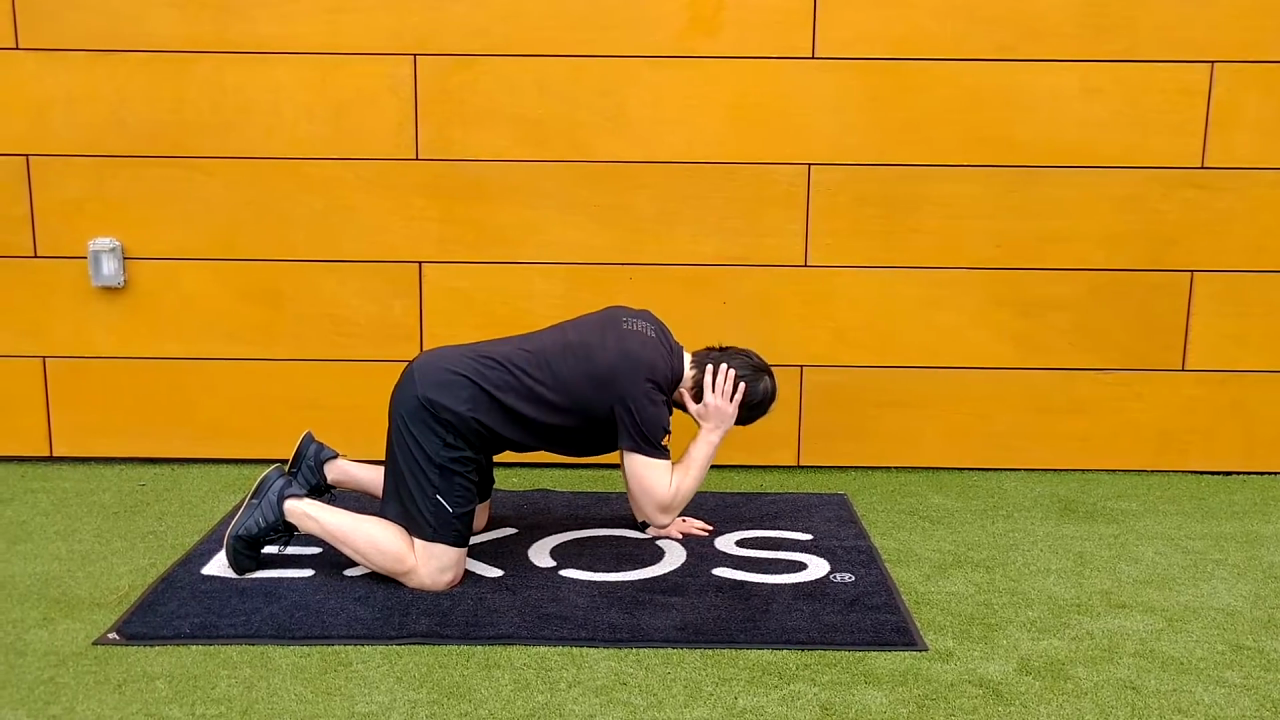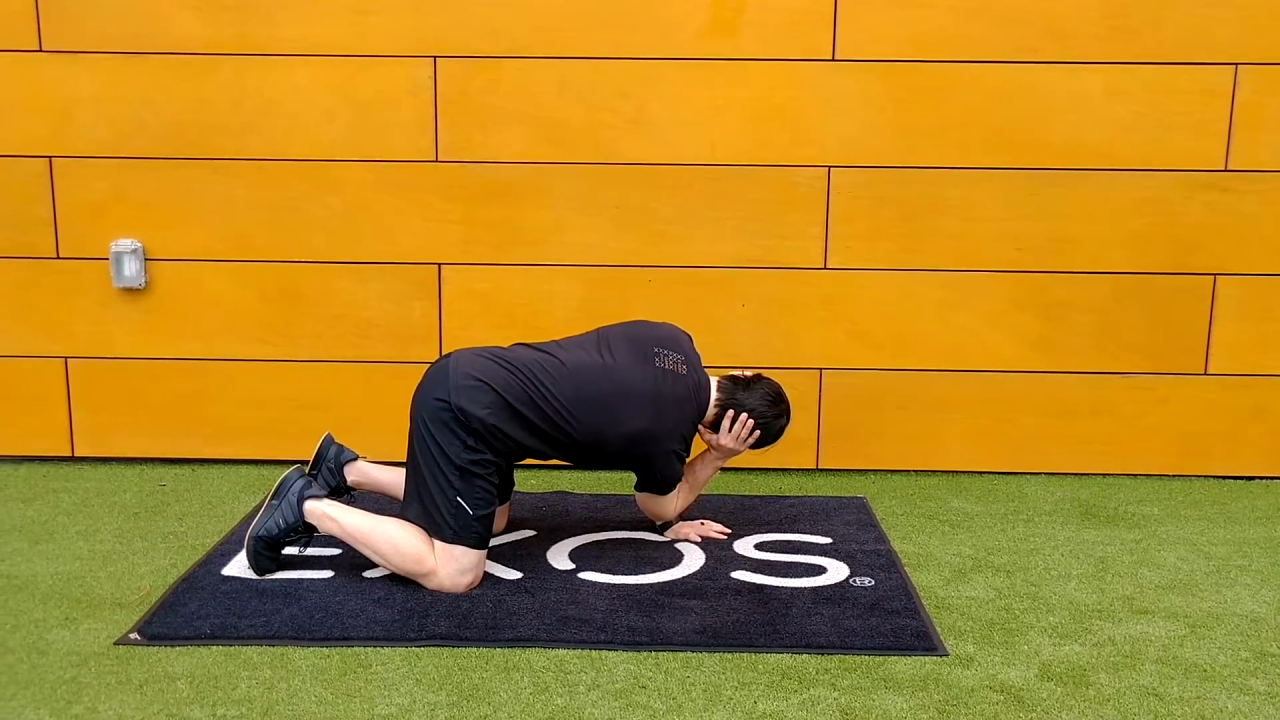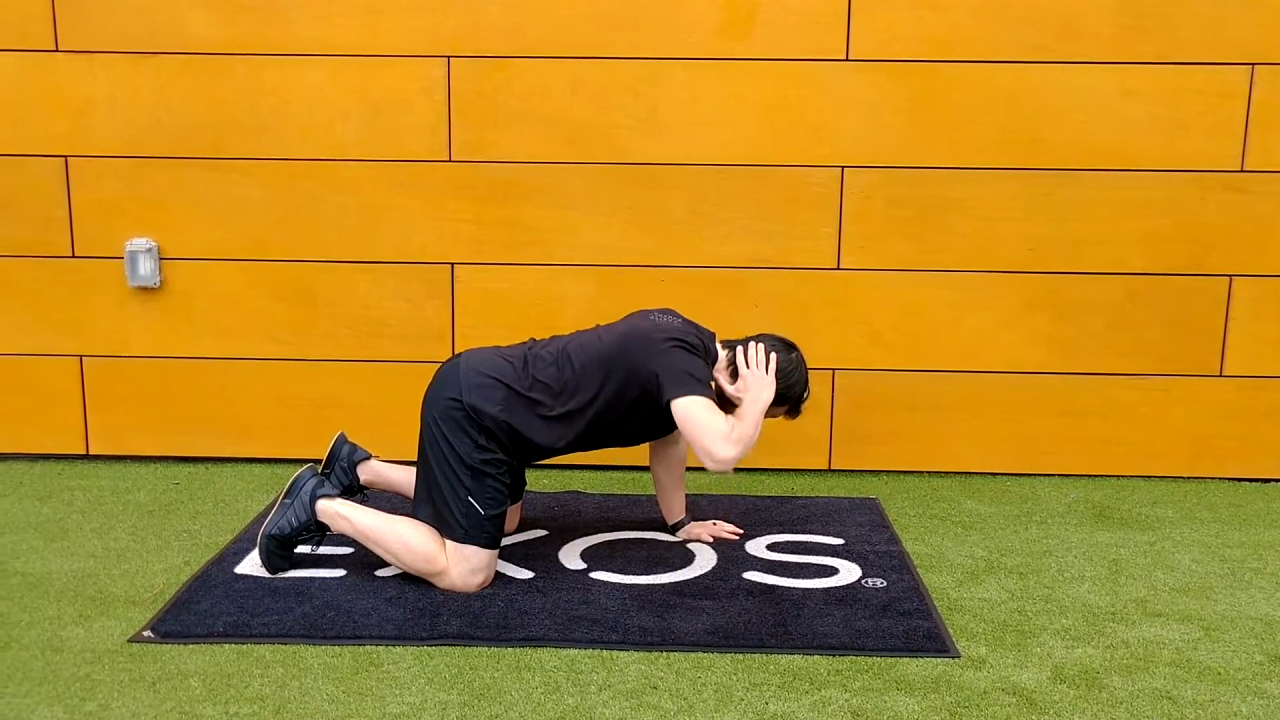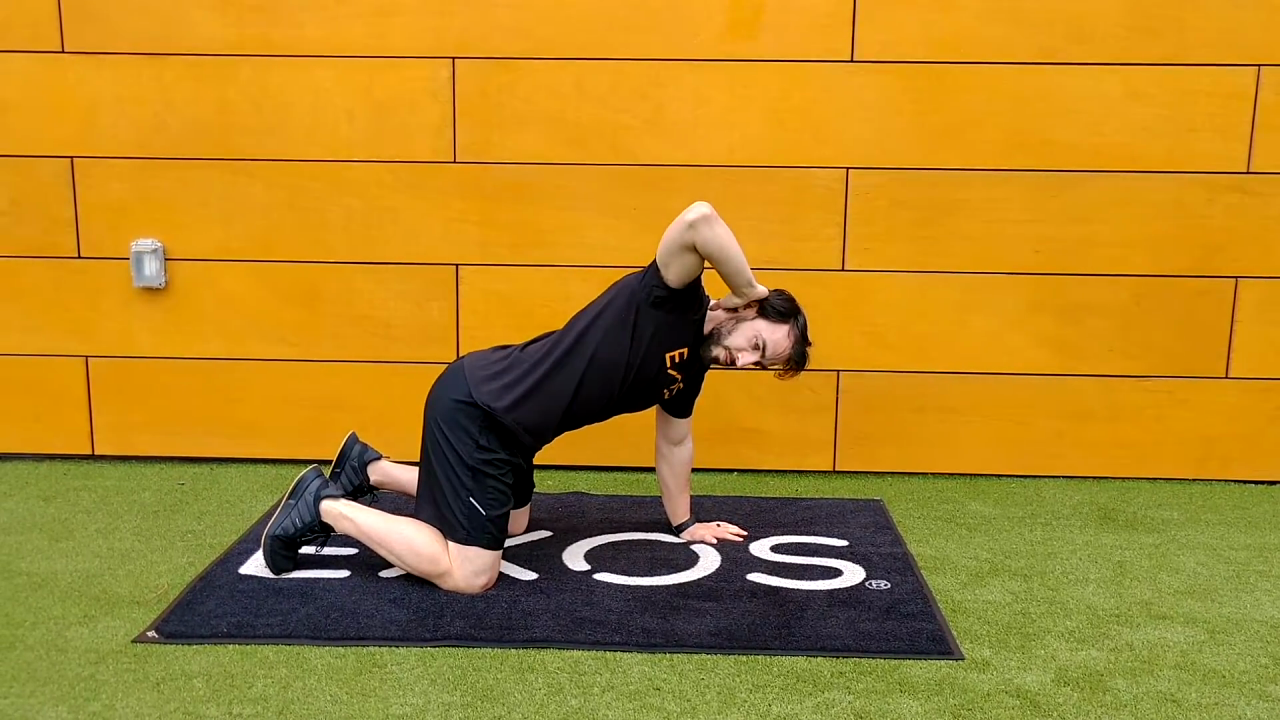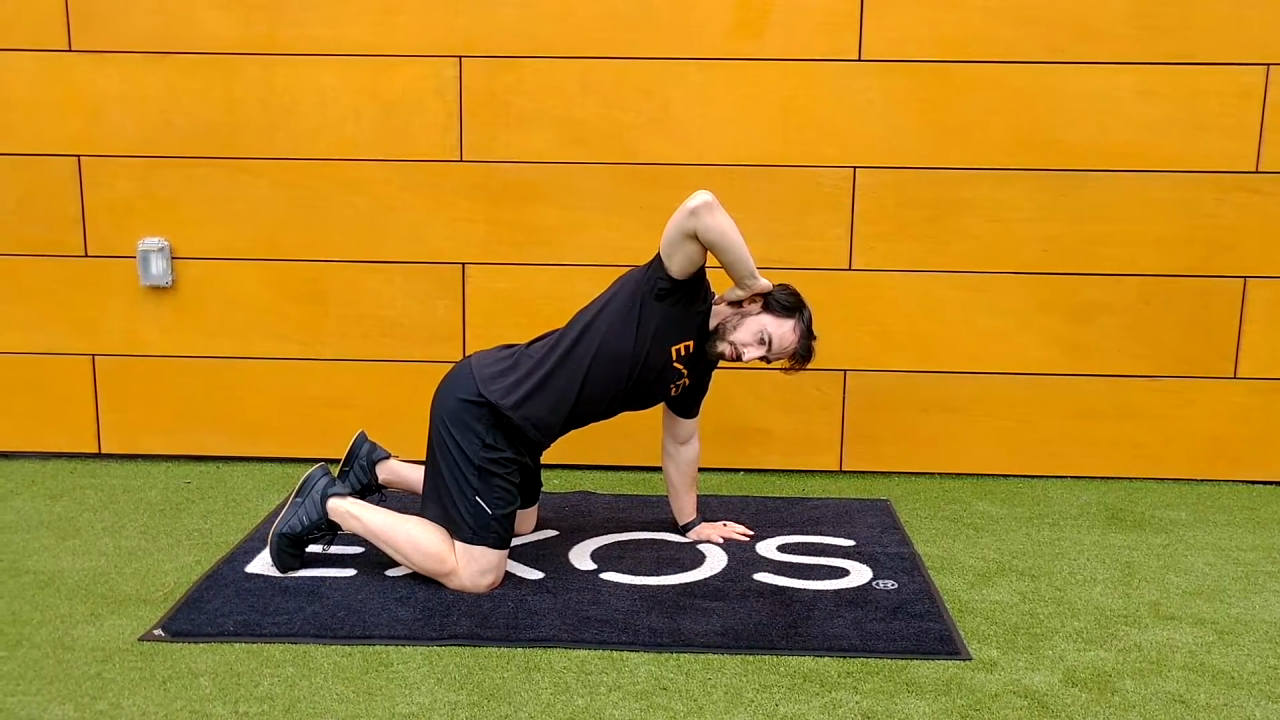
dt=1s
person 1, frame 1
left shoulder: (652, 338)
right shoulder: (644, 387)
left elbow: (633, 442)
right elbow: (663, 506)
left wrist: (647, 522)
right wrist: (713, 433)
left hip: (443, 384)
right hip: (441, 409)
left knee: (471, 519)
right knee: (435, 572)
left ankle: (325, 468)
right ankle: (288, 506)
person 1, frame 2
left shoulder: (676, 344)
right shoulder: (665, 433)
right elbow: (660, 504)
left wrist: (671, 524)
right wrist: (717, 459)
left hip: (465, 378)
right hip: (464, 413)
left knee: (491, 520)
right knee: (454, 572)
left ankle: (344, 468)
right ankle: (309, 506)
person 1, frame 3
left shoulder: (682, 341)
right shoulder: (682, 357)
left elbow: (667, 435)
right elbow: (720, 451)
left wrist: (679, 521)
right wrist: (758, 399)
left hip: (480, 388)
right hip: (471, 409)
left knee: (502, 519)
right knee: (466, 573)
left ankle: (358, 468)
right ankle: (321, 505)
person 1, frame 4
left shoulder: (691, 363)
right shoulder: (674, 304)
left elbow: (674, 442)
right elbow: (699, 220)
left wrist: (684, 523)
right wrist: (750, 291)
left hip: (497, 415)
right hip: (474, 407)
left knee: (511, 524)
right knee: (470, 574)
left ankle: (368, 467)
right ankle: (325, 505)
person 1, frame 5
left shoulder: (699, 362)
right shoulder: (679, 296)
left elbow: (680, 441)
right elbow: (700, 209)
left wrist: (690, 522)
right wrist: (753, 284)
left hip: (508, 417)
right hip: (481, 406)
left knee: (520, 523)
right knee: (477, 574)
left ankle: (377, 467)
right ankle: (330, 504)
